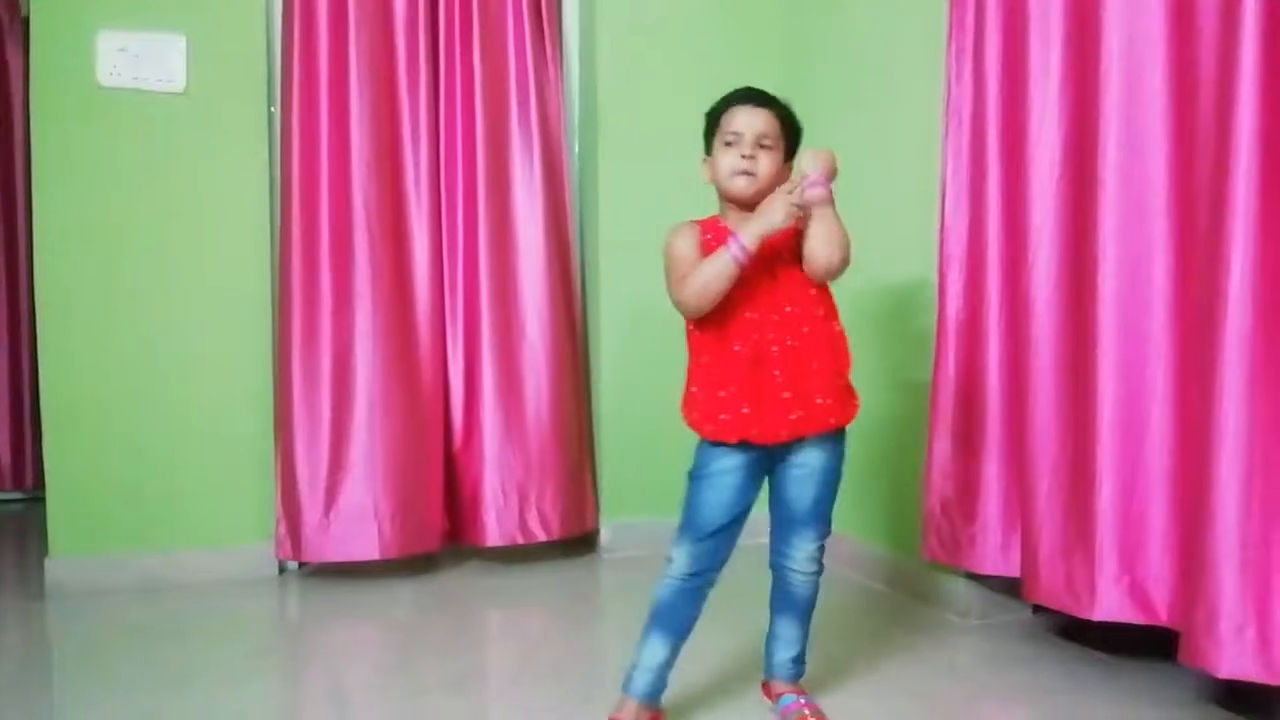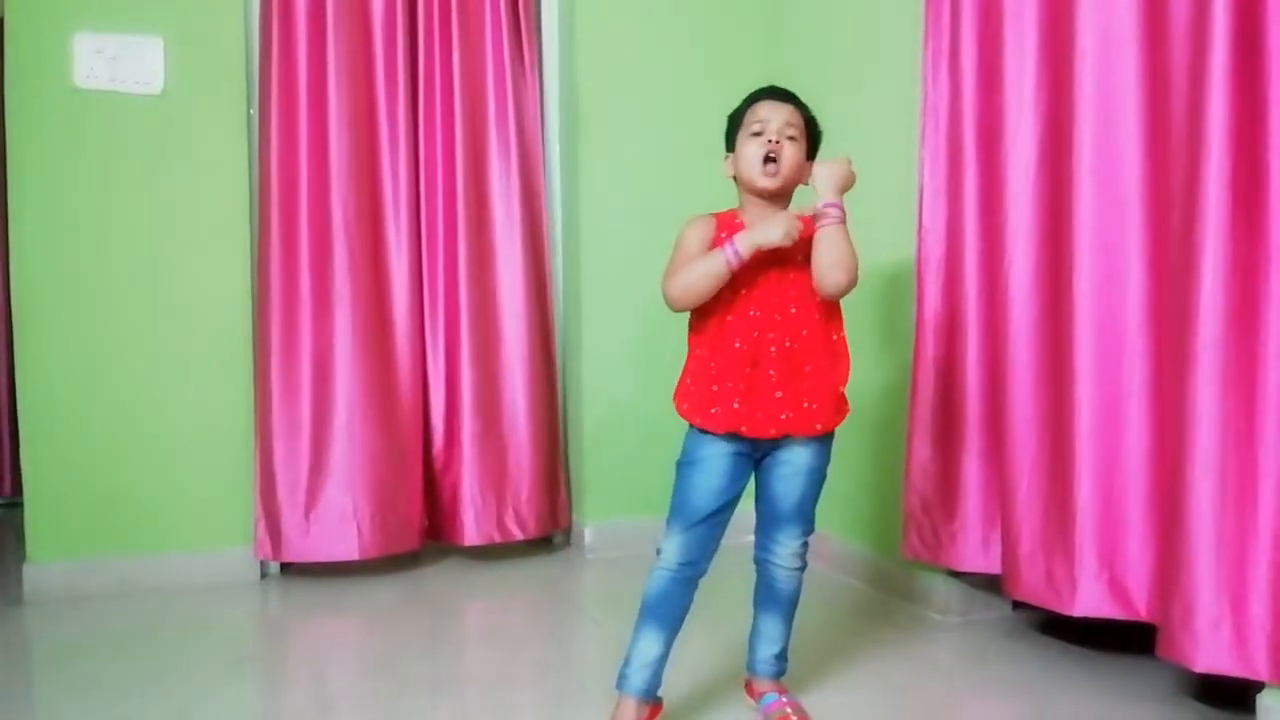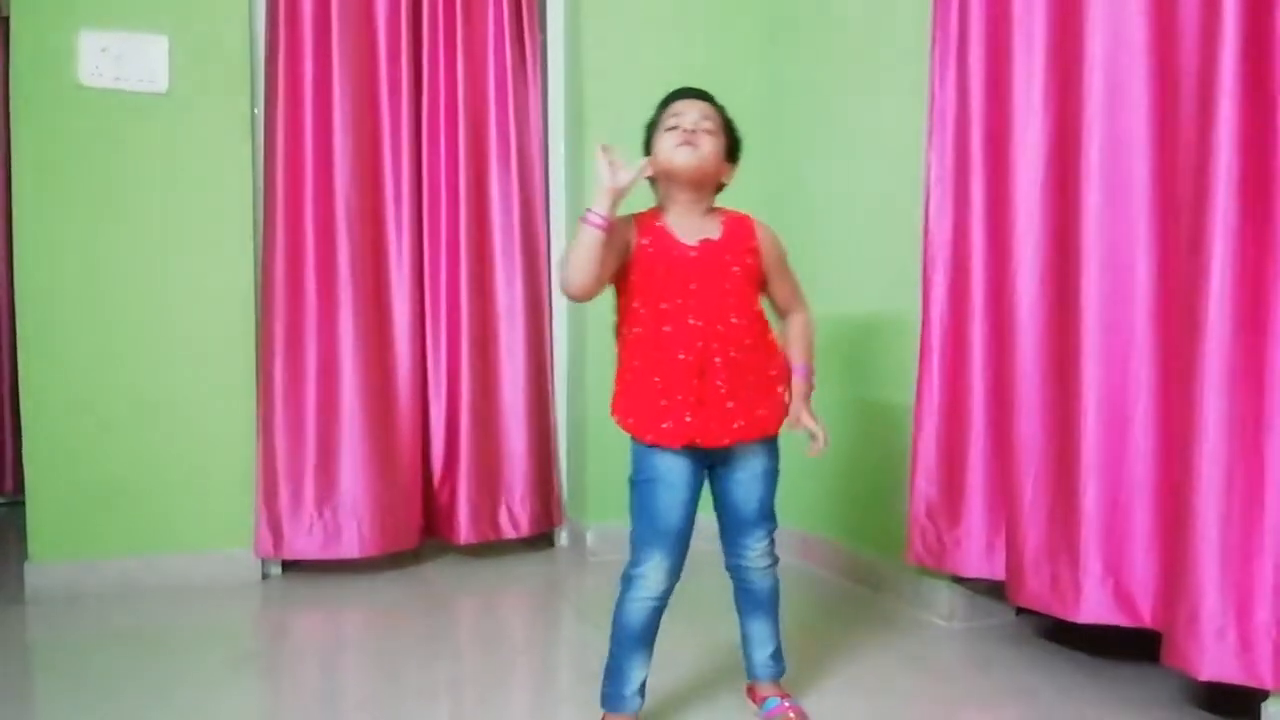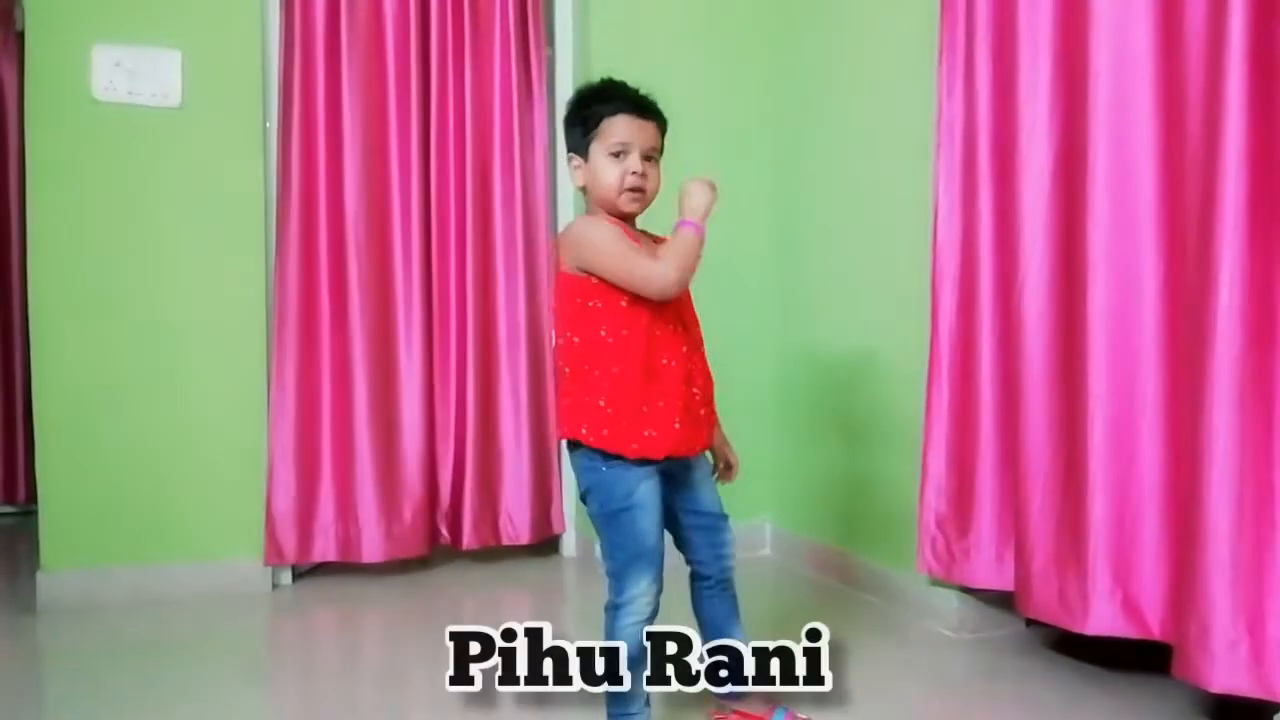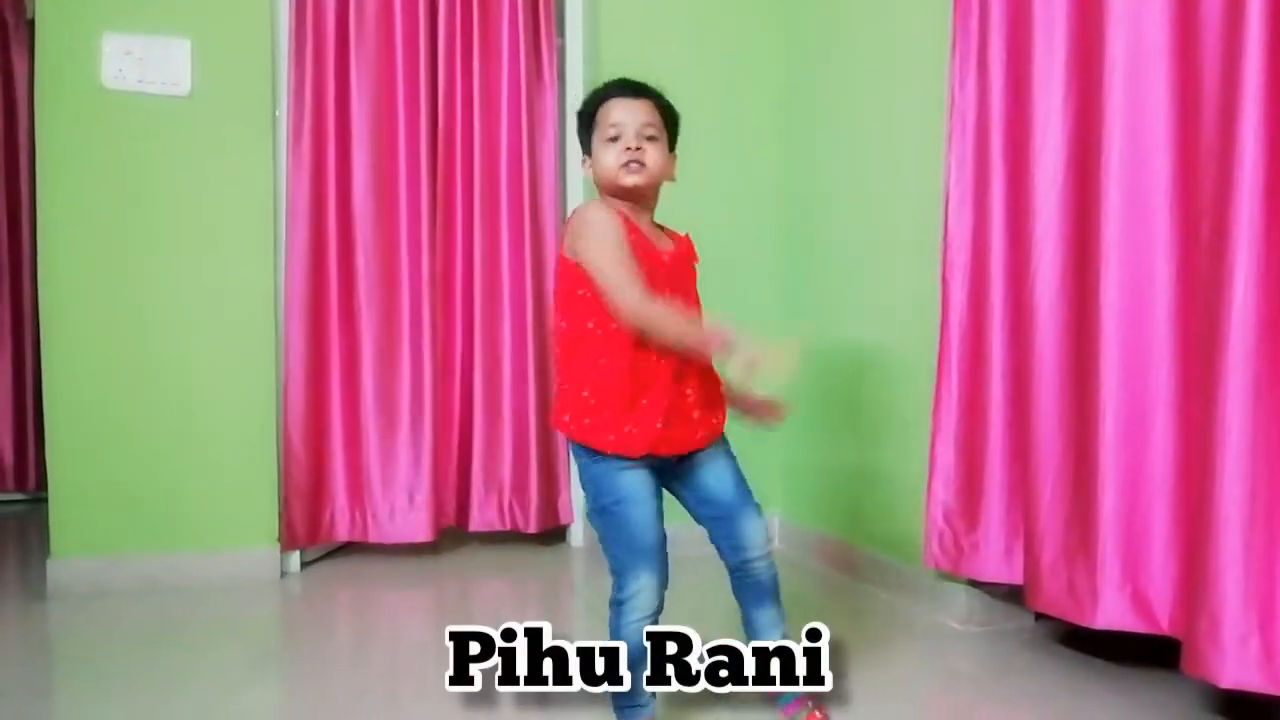
dt=0.7s
person 1, frame 1
left shoulder: (802, 229)
right shoulder: (691, 239)
left elbow: (828, 263)
right elbow: (691, 298)
left wrist: (817, 186)
right wrist: (755, 231)
left hip: (814, 428)
right hip: (730, 432)
left knee: (800, 558)
right knee: (691, 562)
person 1, frame 2
left shoulder: (818, 232)
right shoulder: (707, 230)
left elbow: (835, 282)
right elbow: (677, 293)
left wrist: (831, 197)
right wrist: (751, 240)
left hip: (801, 425)
right hip: (718, 423)
left knee: (784, 556)
right knee: (679, 554)
person 1, frame 3
left shoulder: (752, 236)
right shoulder: (629, 237)
left elbow: (794, 312)
right elbow: (576, 285)
left wrist: (800, 394)
right wrist: (607, 198)
left hip: (748, 428)
right hip: (663, 434)
left knee: (755, 556)
right knee: (652, 571)
person 1, frame 4
left shoulder: (658, 248)
right shoulder: (586, 237)
right elbow: (663, 280)
left wrist: (713, 430)
right wrist: (694, 213)
left hip: (680, 445)
right hip: (614, 449)
left knee: (715, 561)
right knee: (637, 592)
person 1, frame 5
left shoulder: (677, 246)
right shoulder: (595, 221)
right elbow: (638, 311)
left wrist: (734, 395)
right wrist: (731, 341)
left hip: (692, 429)
right hip: (612, 439)
left knee: (750, 540)
right knee: (640, 586)
